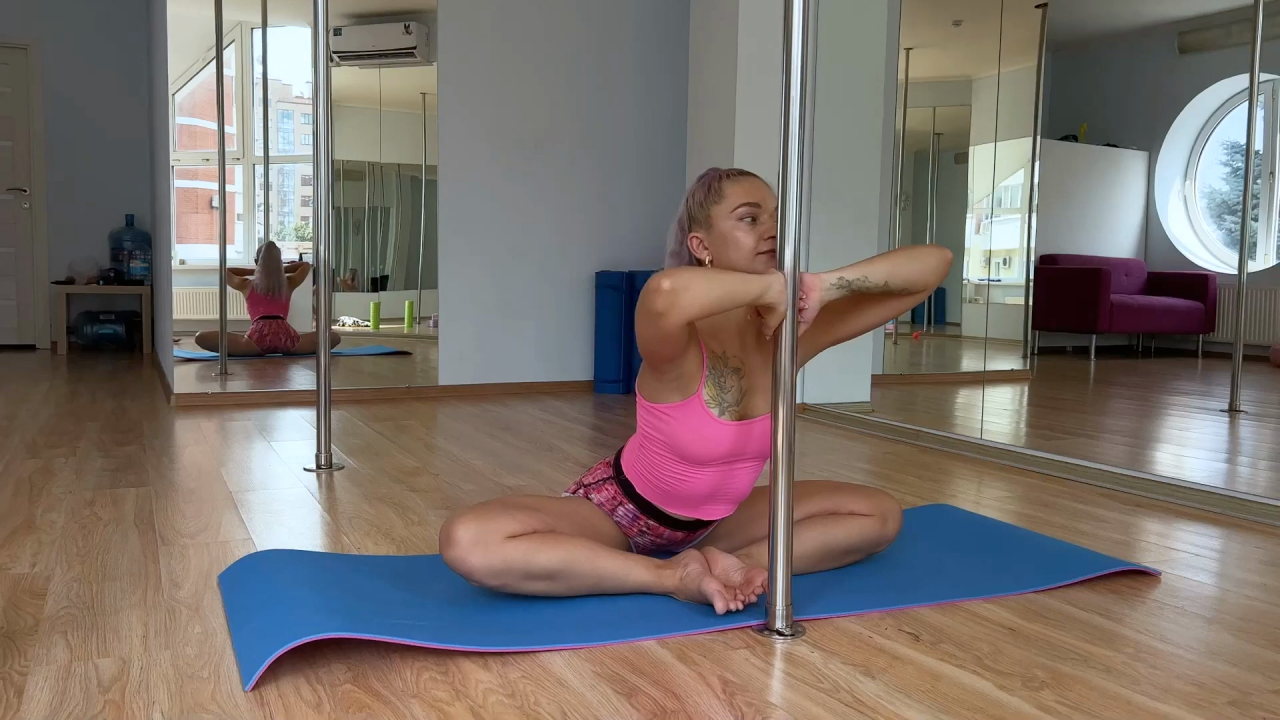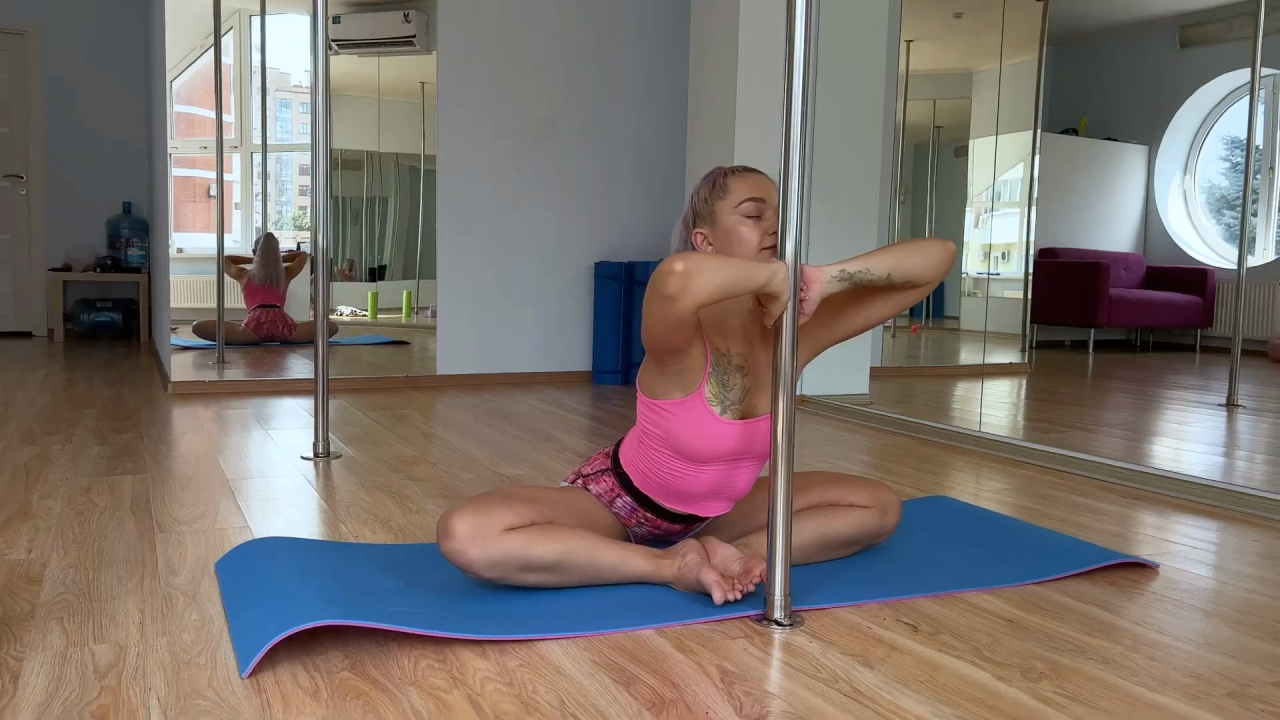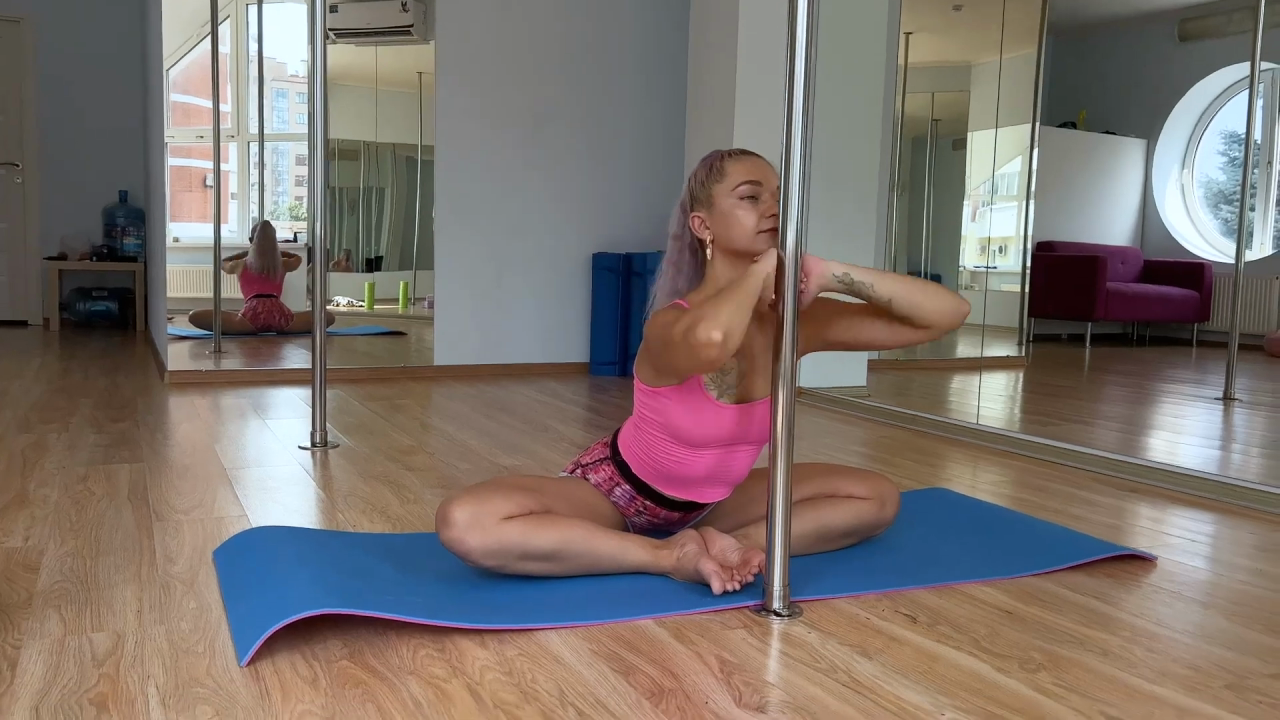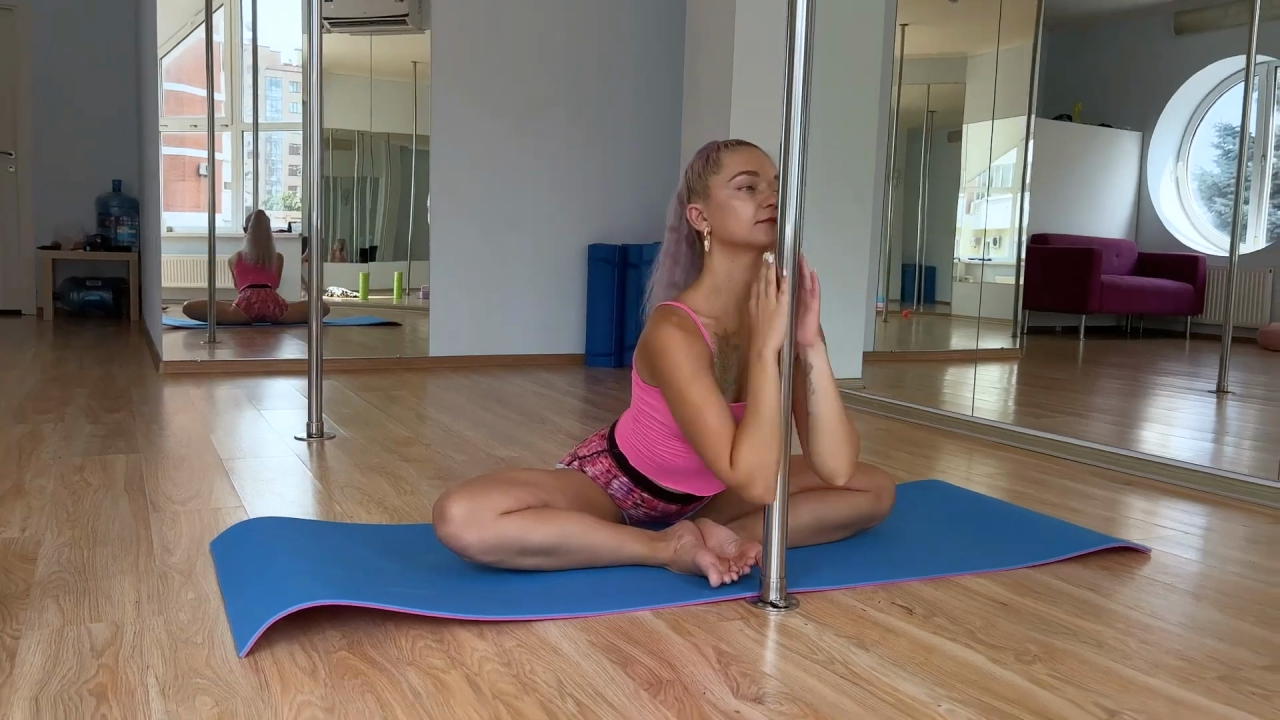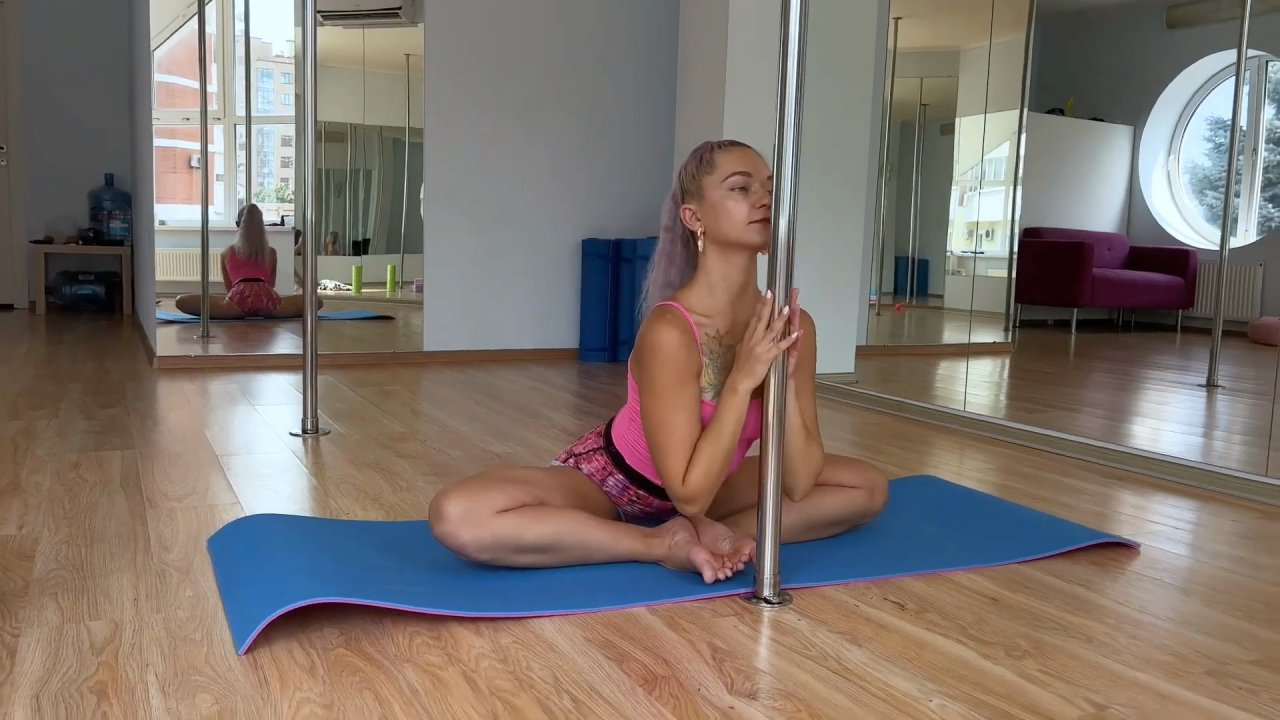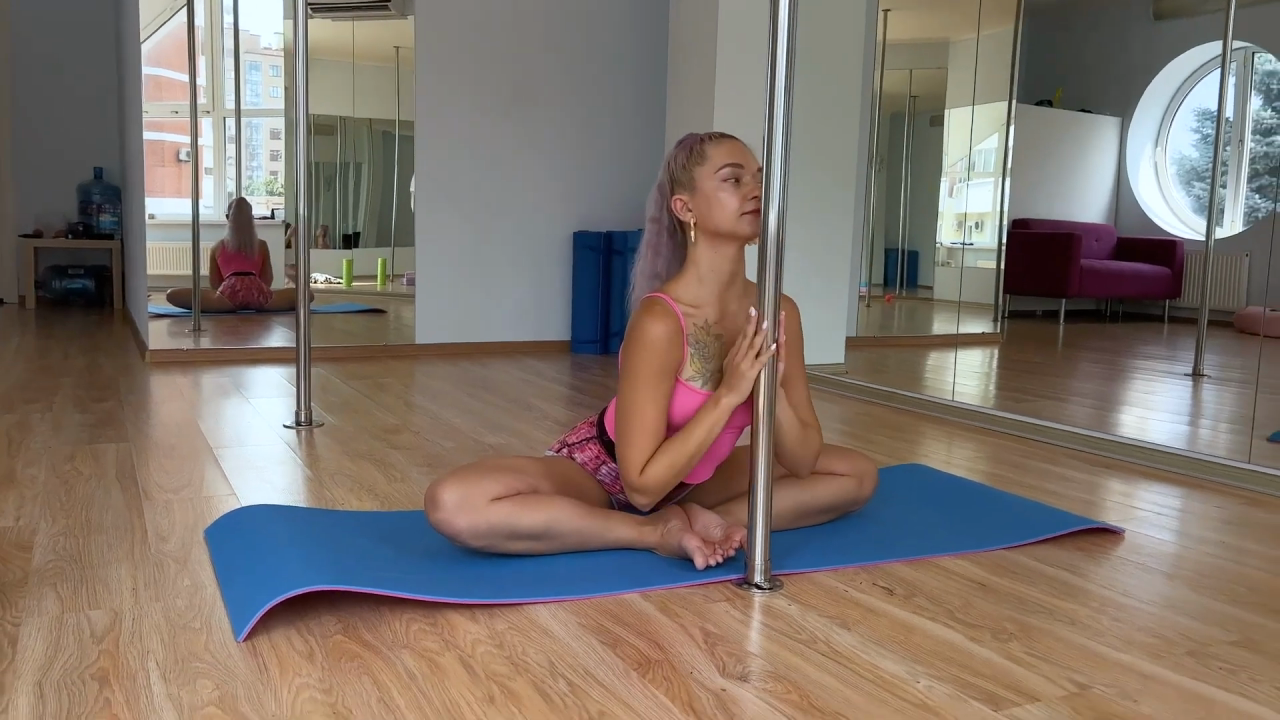
dt=0.3s
person 1, frame 1
left shoulder: (793, 333)
right shoulder: (679, 344)
left elbow: (935, 264)
right elbow: (667, 290)
left wrist: (827, 283)
right wrist: (770, 285)
left hip: (712, 521)
right hip: (618, 512)
left knee: (880, 514)
right knee: (467, 542)
left ankle: (718, 565)
right ankle: (674, 576)
person 1, frame 2
left shoulder: (797, 331)
right shoulder: (679, 341)
left elbow: (940, 256)
right elbow: (677, 275)
left wrist: (825, 276)
right wrist: (774, 274)
left hip: (708, 515)
right hip: (616, 504)
left knee: (878, 505)
right knee: (465, 536)
left ankle: (718, 556)
right ankle: (672, 567)
person 1, frame 3
left shoulder: (797, 322)
right shoulder: (673, 326)
left elbow: (949, 314)
right elbow: (711, 341)
left wrist: (831, 275)
right wrist: (761, 269)
left hip: (706, 505)
right hip: (613, 493)
left knee: (877, 497)
right knee: (465, 523)
left ankle: (717, 545)
right ankle: (670, 555)
person 1, frame 4
left shoulder: (793, 319)
right shoulder: (674, 331)
left elbow: (837, 470)
right elbow: (755, 484)
left wrist: (810, 345)
right wrist: (767, 345)
left hip: (702, 497)
right hip: (611, 487)
left knee: (874, 491)
right knee: (460, 518)
left ankle: (714, 536)
right ankle: (668, 549)
person 1, frame 5
left shoulder: (791, 328)
right shoulder: (669, 331)
left elbow: (798, 485)
right elbow: (690, 496)
left wrist: (784, 380)
right wrist: (743, 380)
left hip: (700, 488)
right hip: (607, 483)
left knee: (868, 486)
right knee: (456, 517)
left ankle: (712, 535)
right ankle: (665, 545)
person 1, frame 6
left shoulder: (779, 314)
right shoulder: (659, 322)
left elbow: (804, 460)
right elbow: (643, 485)
left wrist: (770, 391)
right wrist: (730, 395)
left hip: (688, 480)
right hip: (600, 473)
left knee: (857, 475)
right knee: (451, 505)
left ankle: (709, 522)
right ankle: (659, 533)
